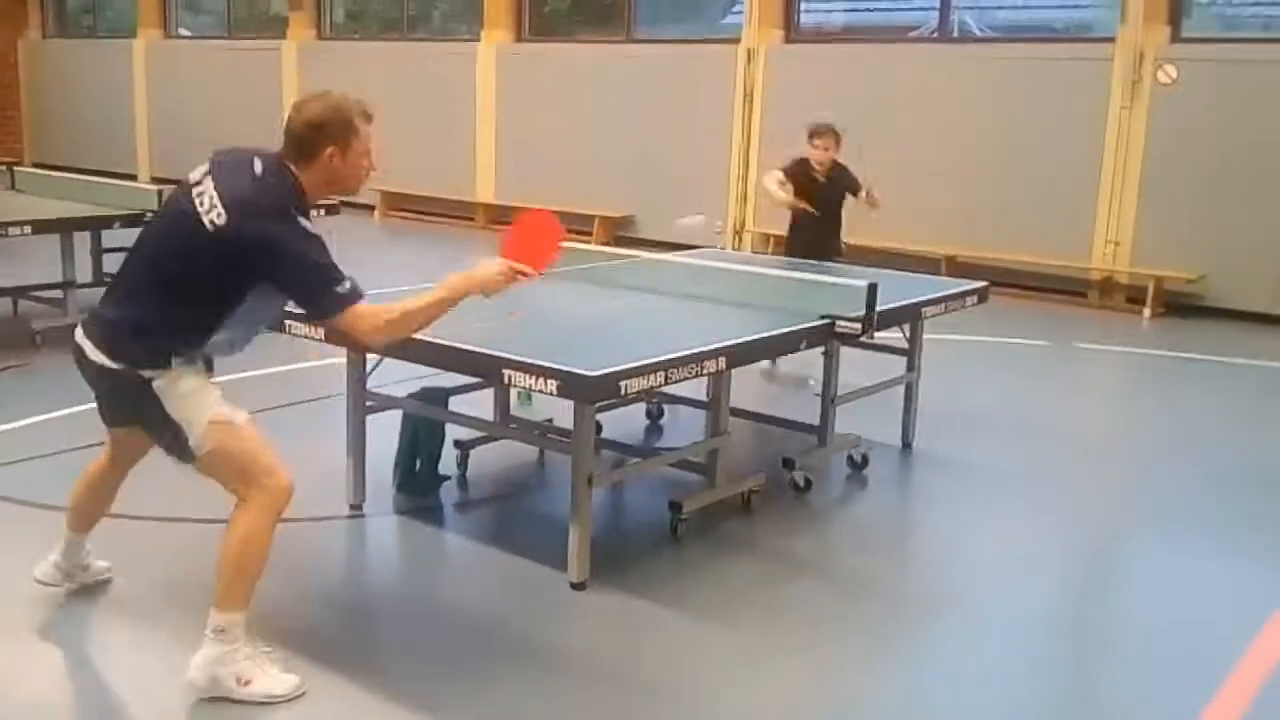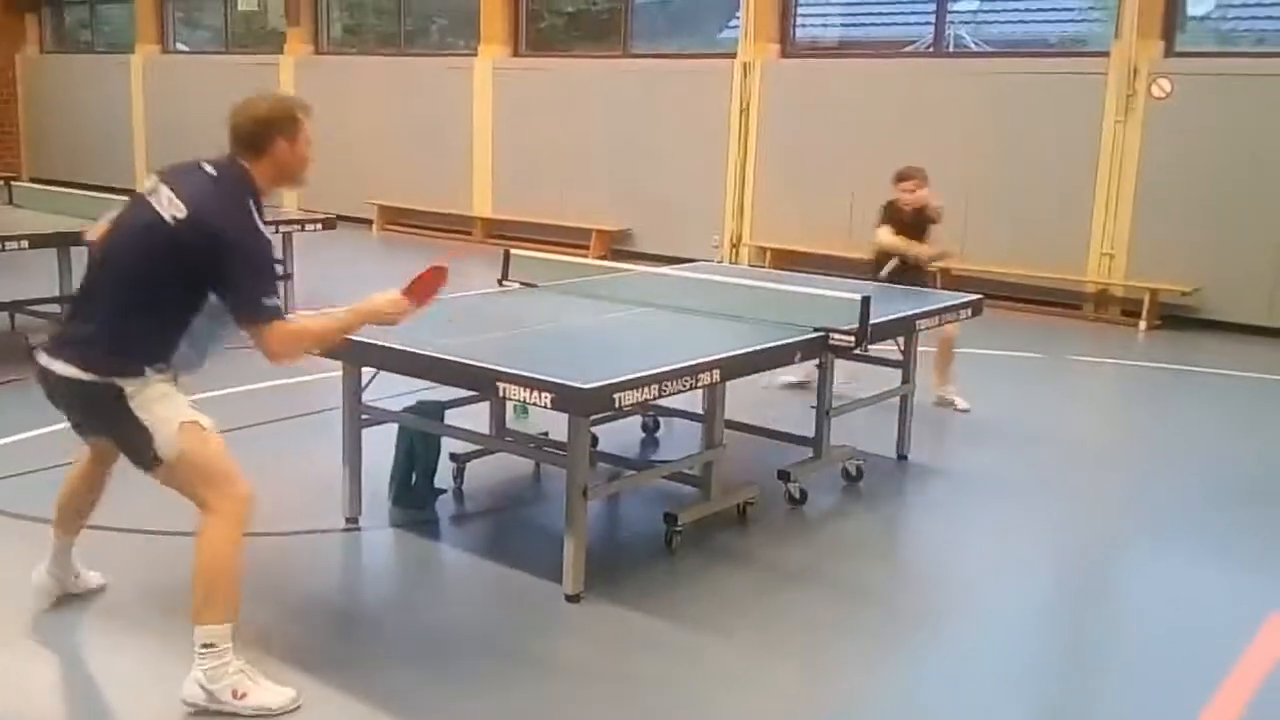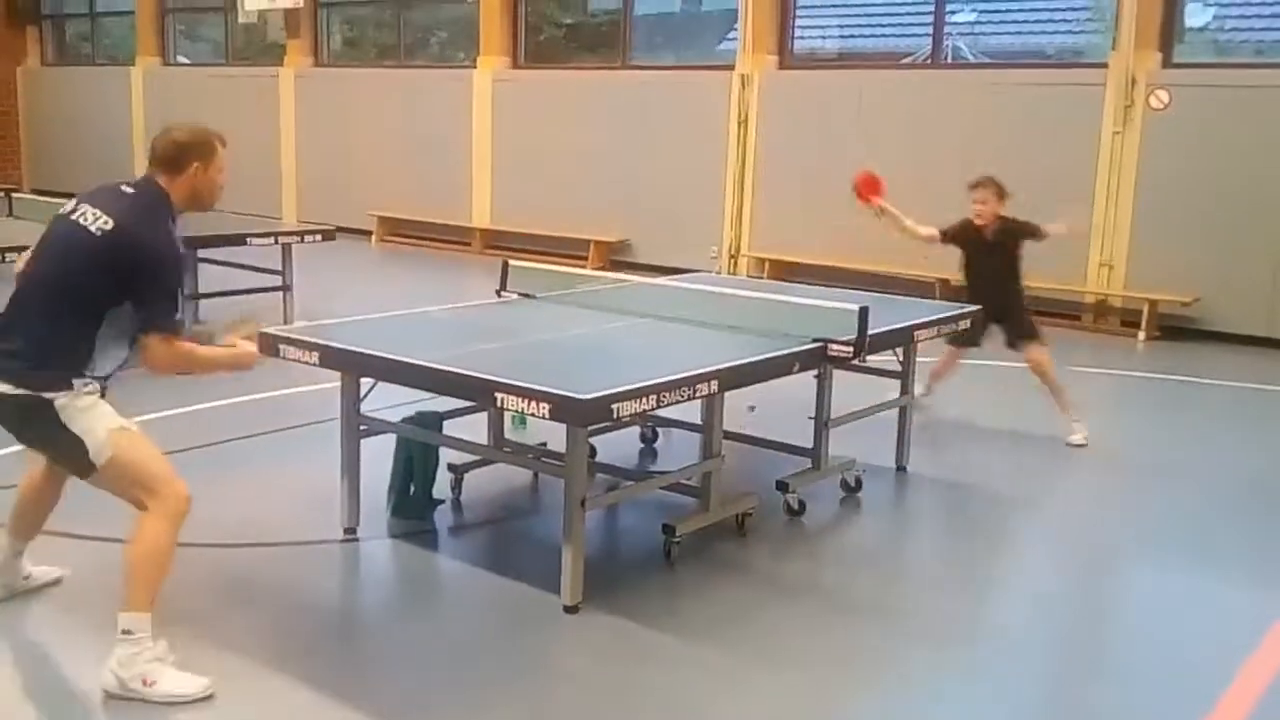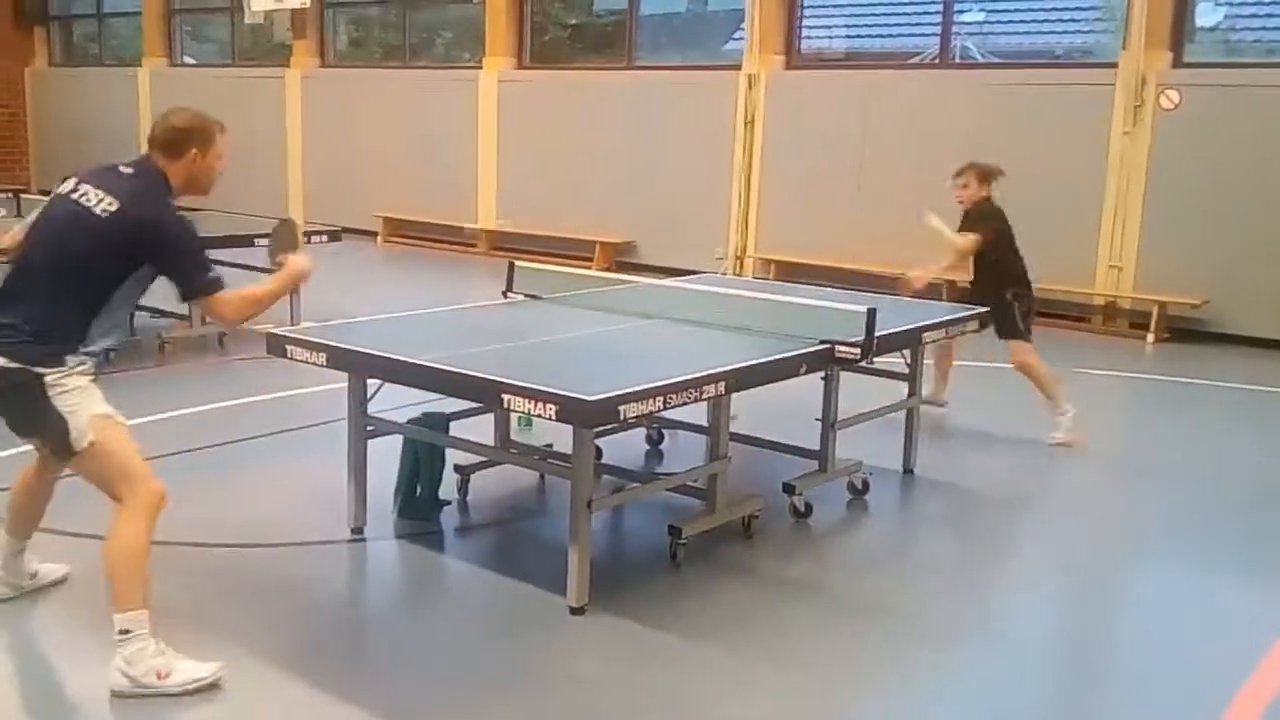
dt=0.3s
person 1, frame 1
left shoulder: (238, 164)
right shoulder: (279, 231)
left elbow: (183, 224)
right elbow: (371, 328)
right wrist: (468, 282)
left hip: (105, 341)
right hip: (150, 366)
left knee: (124, 449)
right knee: (267, 486)
left ankle: (67, 560)
right ankle: (222, 655)
person 1, frame 2
left shoulder: (178, 178)
right shoulder: (238, 228)
left elbow: (100, 239)
right elbow: (279, 345)
right wrist: (368, 312)
left hip: (64, 359)
right hip: (121, 378)
left knee: (102, 454)
right knee: (227, 498)
left ankle: (59, 570)
right ankle: (216, 670)
person 1, frame 3
left shoulder: (99, 198)
right shoulder: (156, 242)
right elbow: (160, 356)
right wrist: (234, 356)
right hip: (48, 389)
left knee: (59, 460)
right knee: (167, 497)
right ankle: (133, 658)
person 1, frame 4
left shoulder: (90, 180)
right shoulder: (161, 222)
right elbow: (227, 310)
right wrist: (290, 276)
left knee: (51, 455)
right knee: (142, 492)
right ankle: (137, 656)
person 2, frame 1
left shoulder: (841, 175)
right shoulder: (798, 168)
left elbow: (873, 203)
right elbow: (770, 179)
left wrist: (870, 196)
right wrist: (780, 195)
left hip: (829, 248)
right hip: (799, 246)
person 2, frame 2
left shoulder: (925, 211)
right shoulder: (889, 211)
left elbow: (936, 212)
right elbow: (882, 239)
left wrist: (928, 203)
right wrist: (915, 249)
left hip: (913, 283)
right hip: (883, 281)
left knee: (948, 335)
left ankle: (943, 390)
person 2, frame 3
left shoulder: (1013, 227)
right shoulder: (965, 229)
left elbow: (1047, 232)
right elbow: (922, 234)
left wrist: (1067, 231)
right wrist: (890, 212)
left hip: (1011, 304)
right hip: (976, 304)
left knee: (1039, 361)
right knee: (946, 362)
left ankle: (1072, 419)
right ankle: (926, 389)
person 2, frame 4
left shoulder: (990, 215)
right shoulder: (972, 215)
left elbow: (963, 245)
right elbow: (960, 255)
left wrist: (941, 226)
right wrist: (929, 273)
left hip: (1011, 293)
right hip: (983, 291)
left knee: (1021, 357)
left ankle: (1063, 411)
right ankle: (937, 392)
